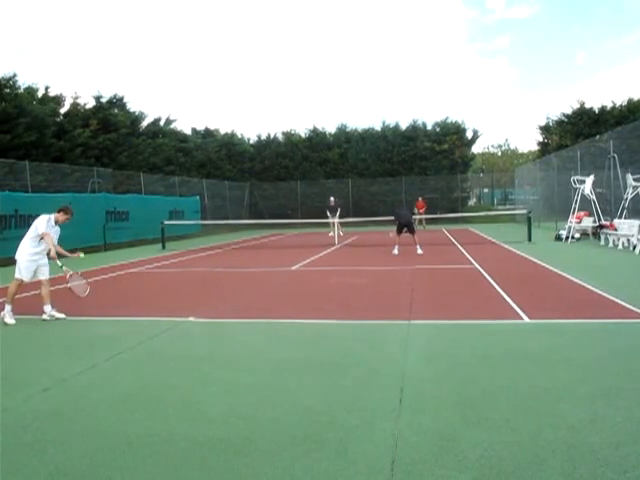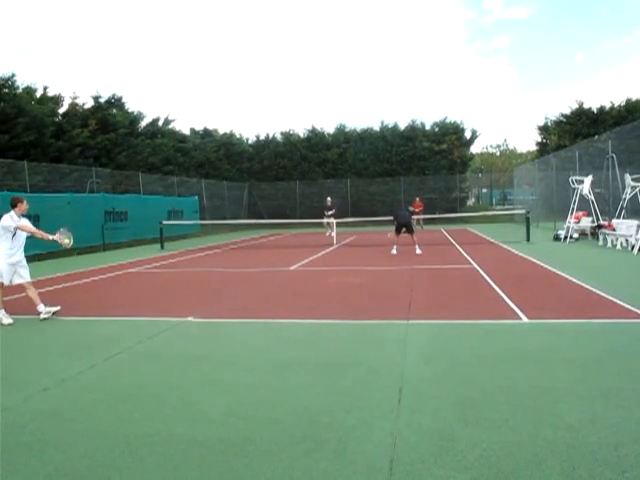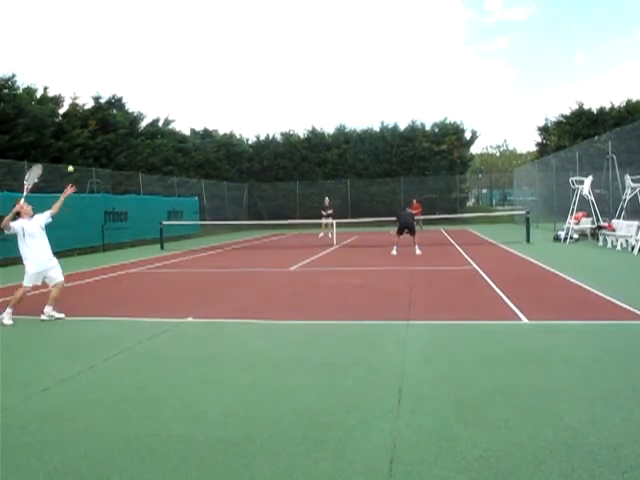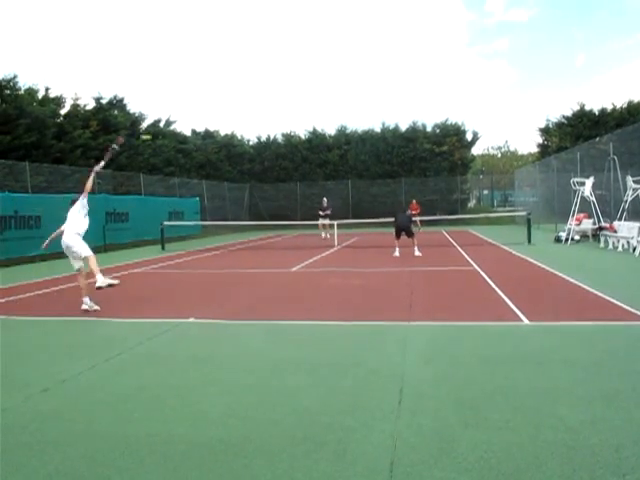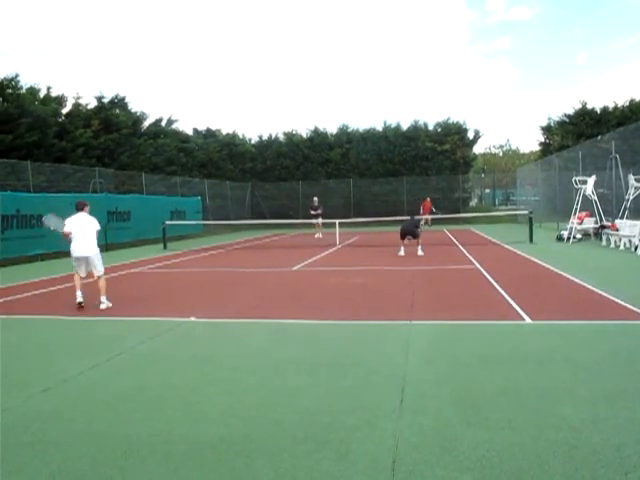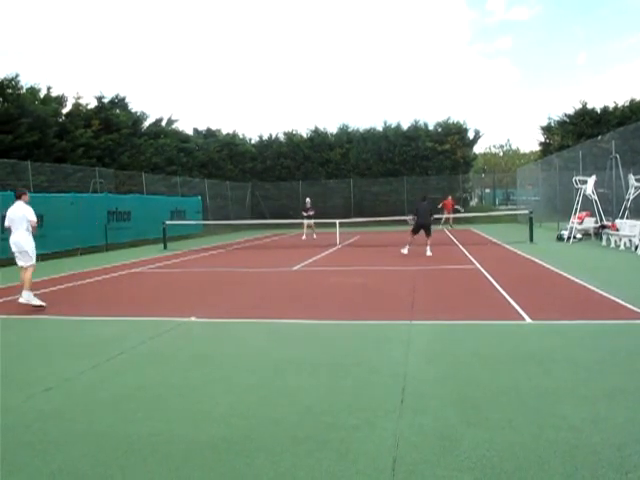
dt=0.7s
person 1, frame 1
left shoulder: (57, 228)
right shoulder: (44, 219)
left elbow: (54, 244)
right elbow: (46, 235)
left wrist: (70, 255)
right wrist: (52, 250)
left hip: (41, 257)
right hip: (27, 255)
left knee: (45, 282)
right knee: (18, 281)
left ankle: (48, 311)
right ankle: (7, 311)
person 1, frame 2
left shoulder: (24, 221)
left elbow: (36, 233)
right elbow: (21, 228)
left wrist: (53, 237)
right wrist: (47, 235)
left hip: (19, 260)
left knee: (28, 284)
left ankle: (43, 310)
person 1, frame 3
left shoulder: (38, 218)
right shoulder: (19, 225)
left elbow: (53, 210)
left wrist: (64, 196)
right wrist: (13, 212)
left hip: (50, 259)
right hip: (35, 262)
left knee: (59, 283)
right knee: (25, 288)
left ankle: (48, 311)
person 1, frame 4
left shoulder: (73, 215)
right shoulder: (79, 207)
left elbow: (60, 230)
right elbow: (87, 189)
left wrist: (49, 239)
right wrist: (94, 172)
left hip: (68, 241)
right hip: (72, 237)
left knee: (81, 272)
right knee: (90, 256)
left ankle: (86, 302)
right ankle: (100, 280)
person 1, frame 5
left shoulder: (70, 220)
right shoulder: (93, 220)
left elbow: (66, 233)
right elbow: (95, 236)
left wrist: (72, 239)
left hip: (76, 251)
right hip: (91, 250)
left knee: (78, 274)
right knee: (100, 276)
left ankle: (79, 296)
right ankle: (103, 301)
person 1, frame 6
left shoulder: (10, 210)
right shoulder: (27, 208)
left elbow: (7, 226)
right elbow: (34, 224)
right wrist: (33, 230)
left hip: (14, 241)
right hip: (25, 240)
left knee: (23, 268)
right knee: (30, 267)
left ankle: (25, 295)
right ankle: (27, 295)
